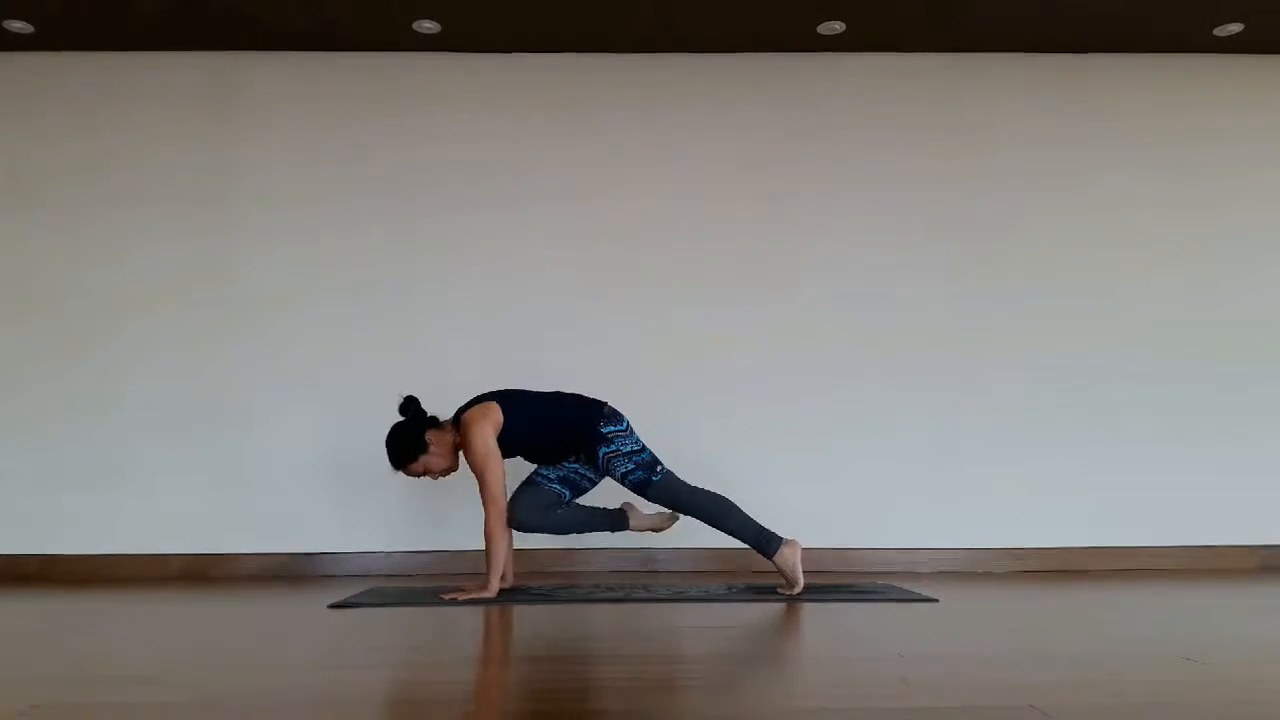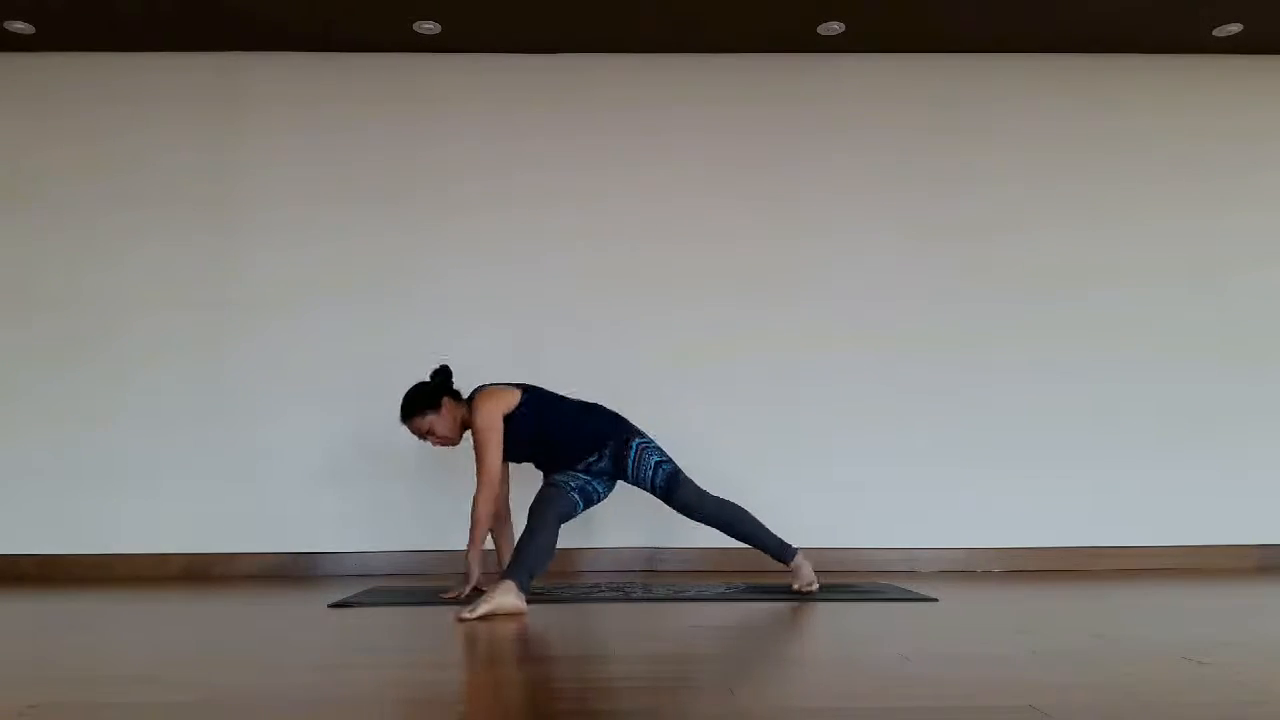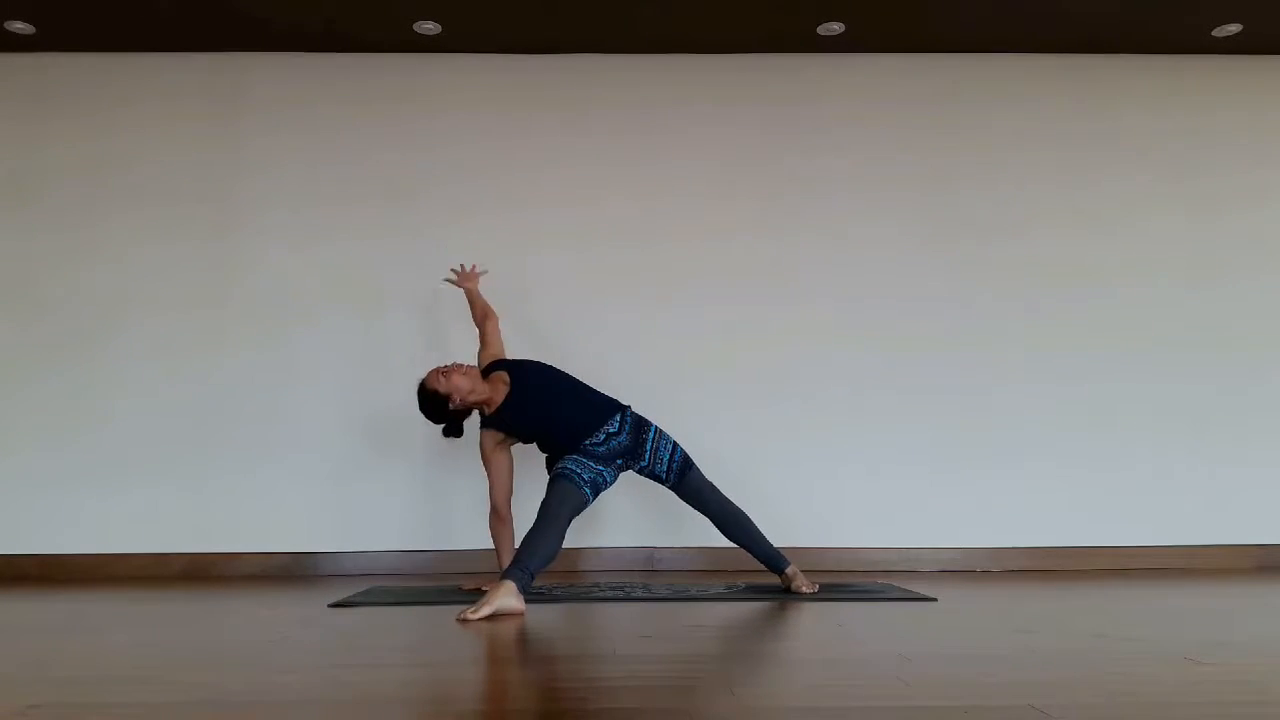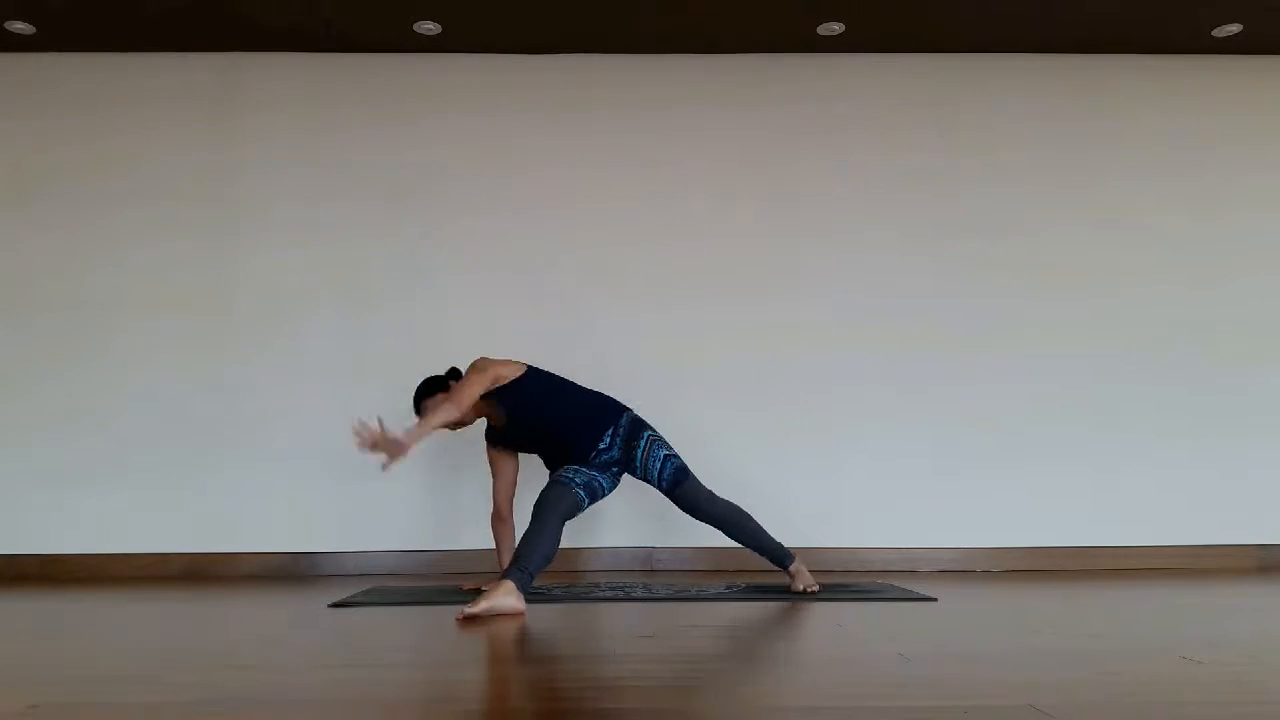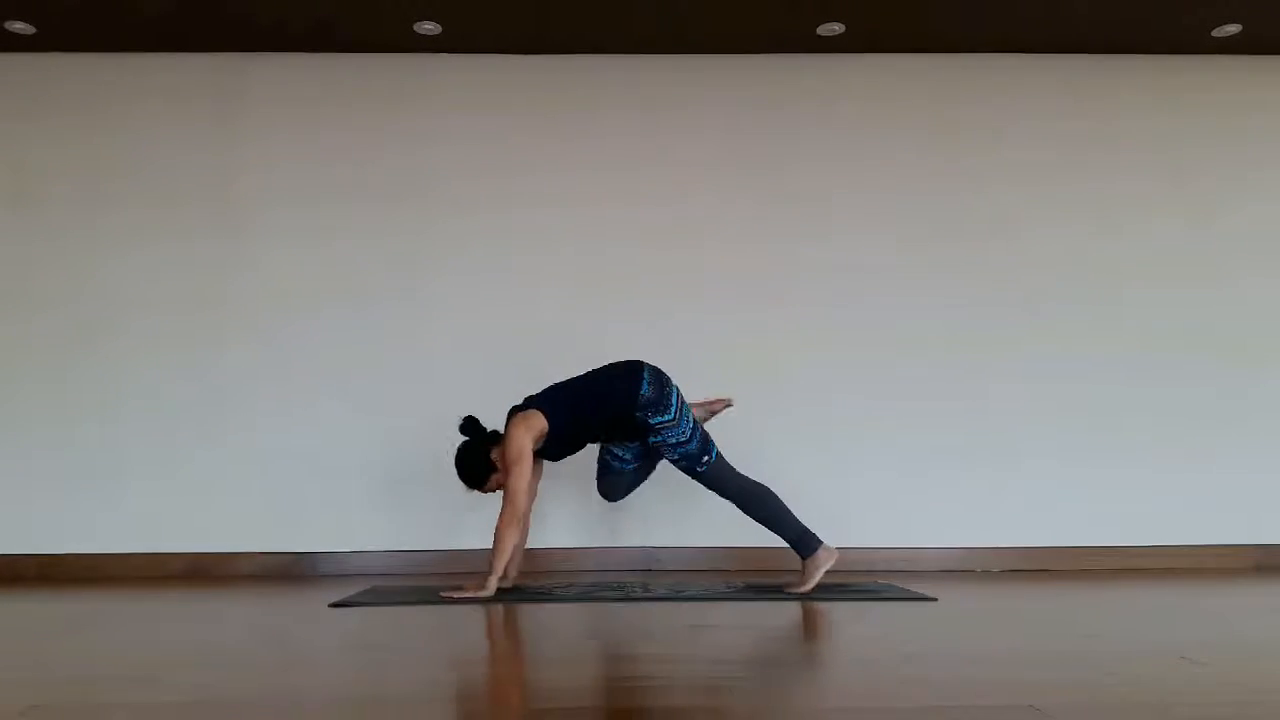
dt=0.4s
person 1, frame 1
left shoulder: (475, 427)
right shoulder: (468, 434)
left elbow: (494, 511)
right elbow: (502, 515)
left wrist: (492, 584)
right wrist: (505, 572)
left hip: (599, 429)
right hip: (572, 454)
left knee: (677, 494)
right knee: (523, 513)
left ankle: (779, 549)
right ankle: (629, 519)
person 1, frame 2
left shoulder: (486, 403)
right shoulder: (484, 429)
left elbow: (488, 488)
right elbow: (499, 510)
left wrist: (473, 560)
right wrist: (506, 569)
left hip: (613, 440)
right hip: (578, 469)
left knee: (696, 502)
right knee: (544, 511)
left ankle: (791, 558)
right ankle: (510, 590)
person 1, frame 3
left shoulder: (492, 369)
right shoulder: (493, 434)
left elbow: (487, 318)
right elbow: (500, 510)
right wrist: (506, 576)
left hip: (624, 427)
right hip: (583, 458)
left knee: (706, 497)
right knee: (554, 511)
left ankle: (785, 569)
right ankle: (508, 591)
person 1, frame 4
left shoulder: (490, 372)
right shoulder: (498, 438)
left elbow: (456, 399)
right elbow: (502, 508)
left wrist: (409, 438)
right wrist: (505, 575)
left hip: (620, 430)
right hip: (582, 464)
left knee: (700, 501)
right knee: (548, 508)
left ankle: (789, 562)
right ankle: (509, 589)
person 1, frame 5
left shoulder: (519, 434)
right shoulder: (527, 442)
left elbow: (513, 513)
right elbow: (521, 513)
left wrist: (491, 584)
right wrist: (510, 571)
left hip: (646, 396)
right hip: (628, 419)
left knee: (724, 480)
right knee: (613, 487)
left ankle: (815, 551)
right ankle: (690, 418)
